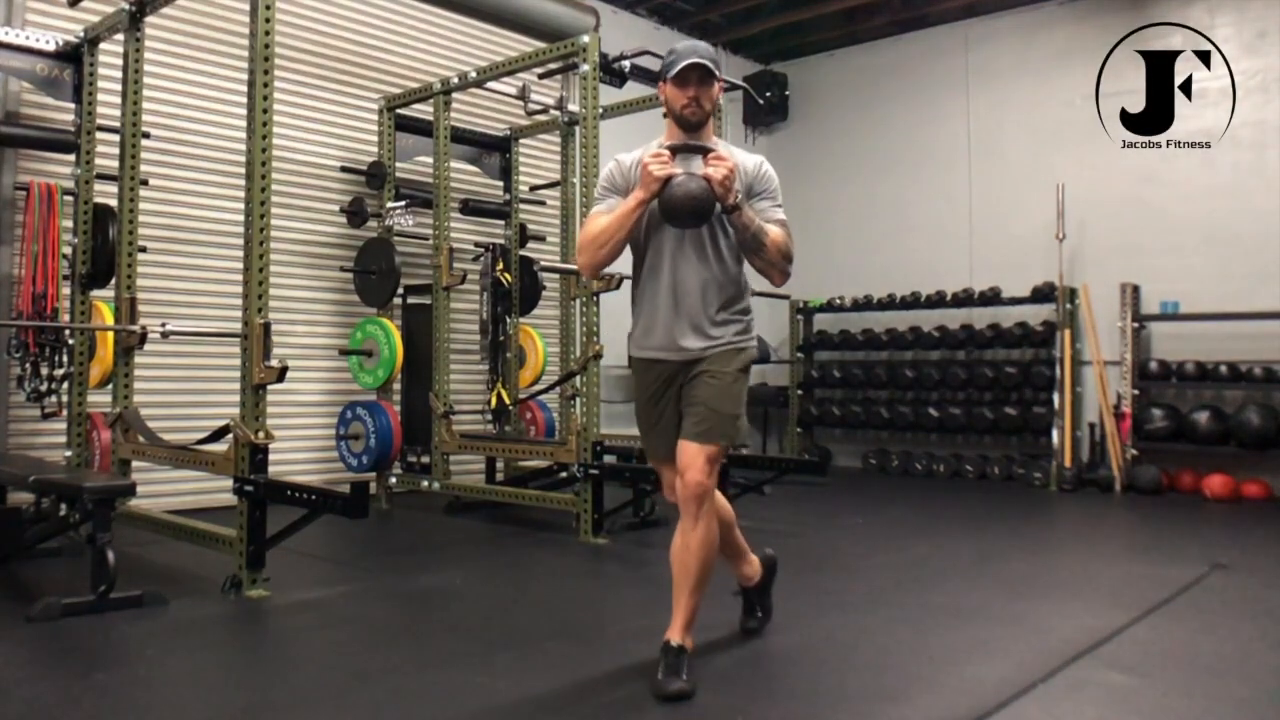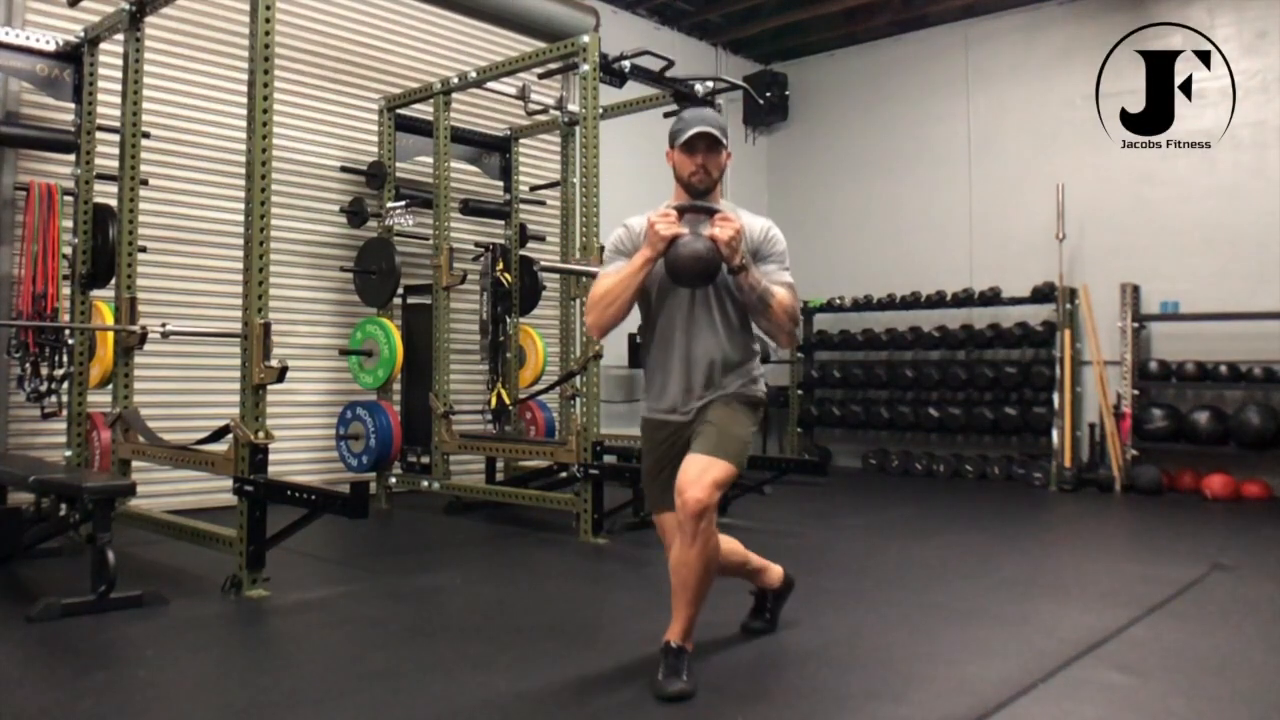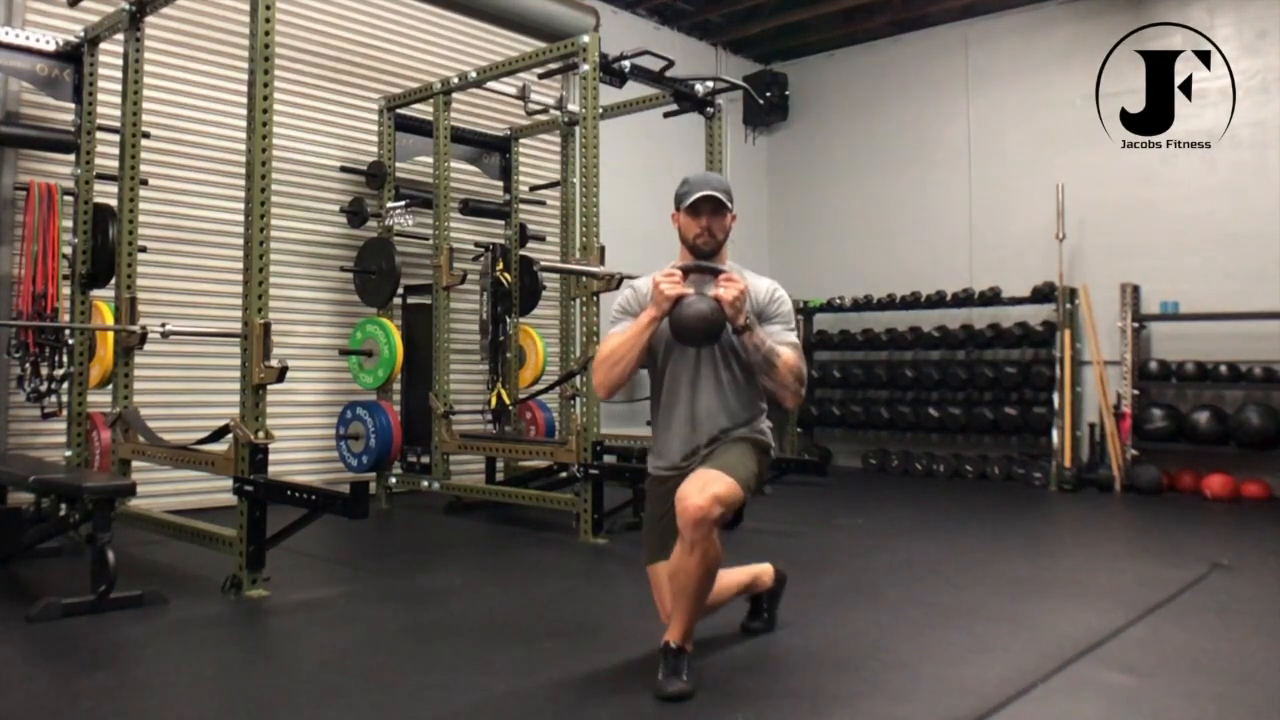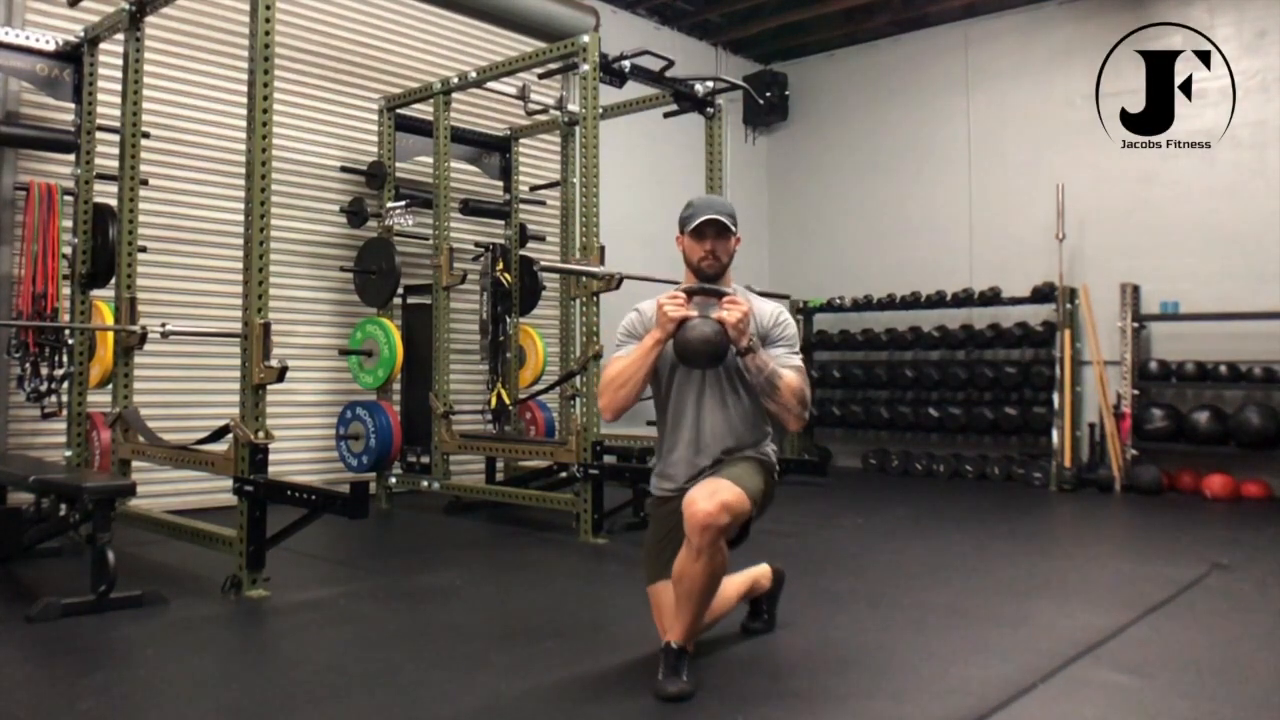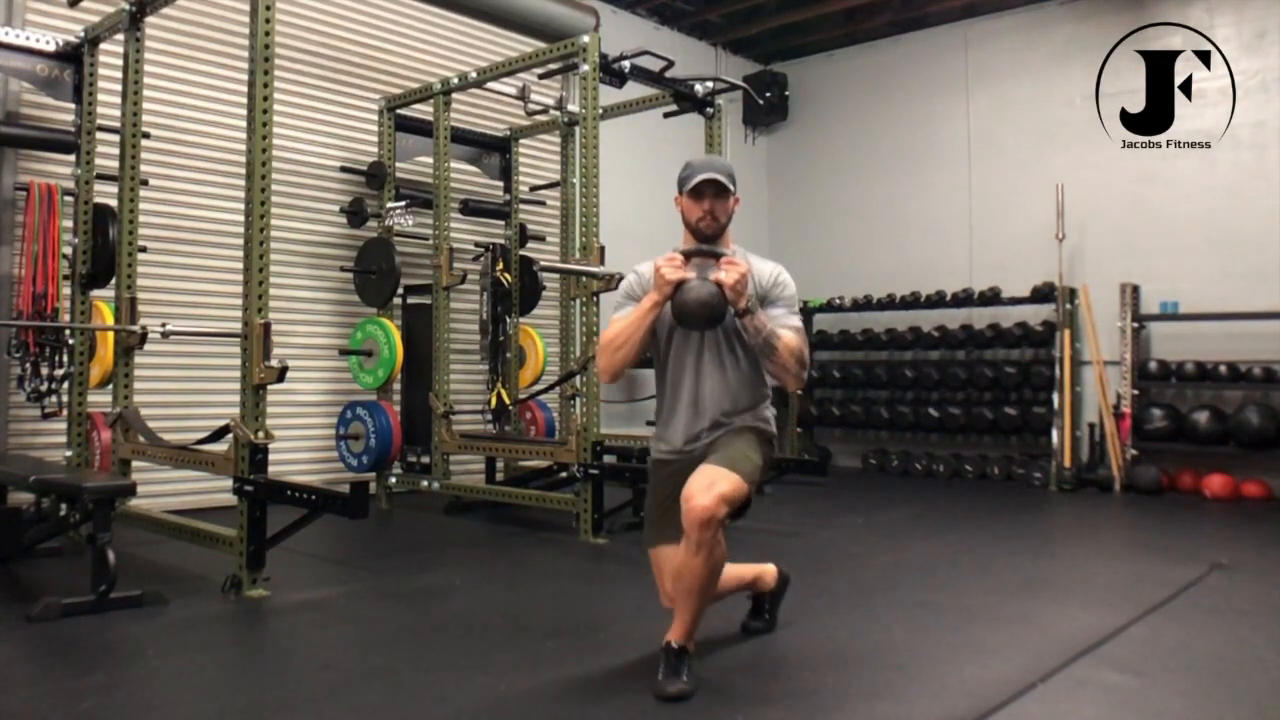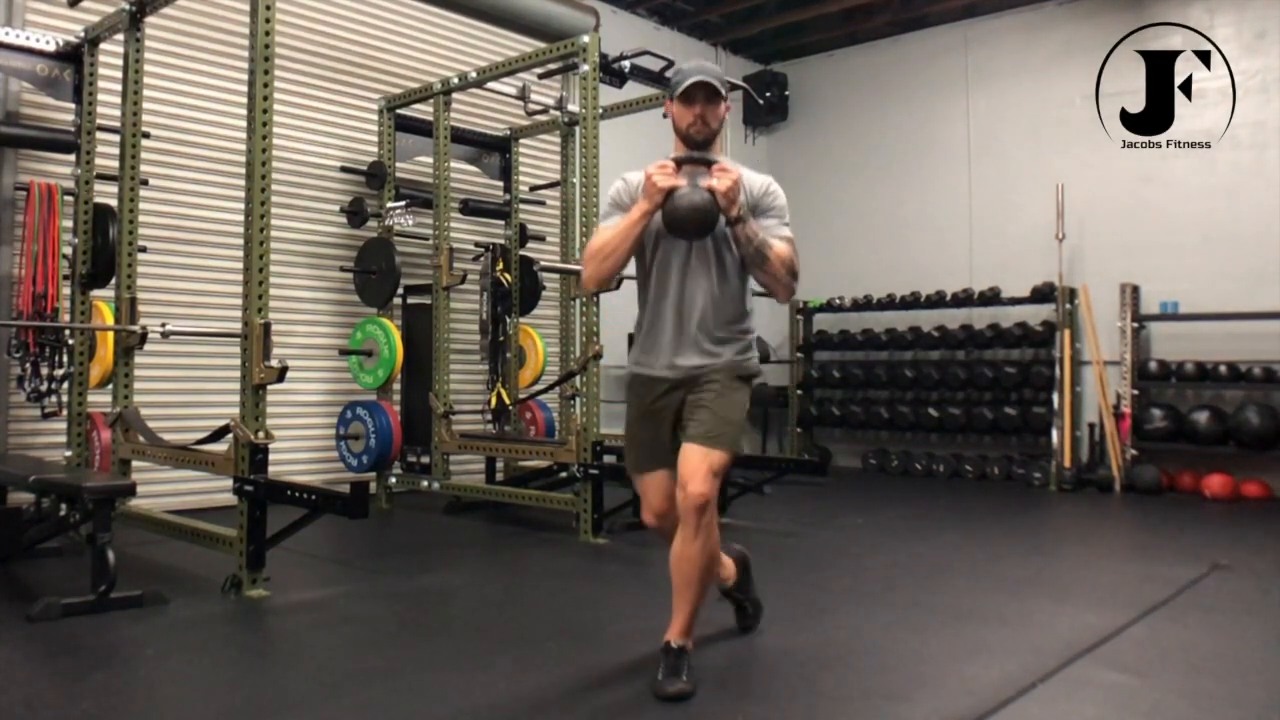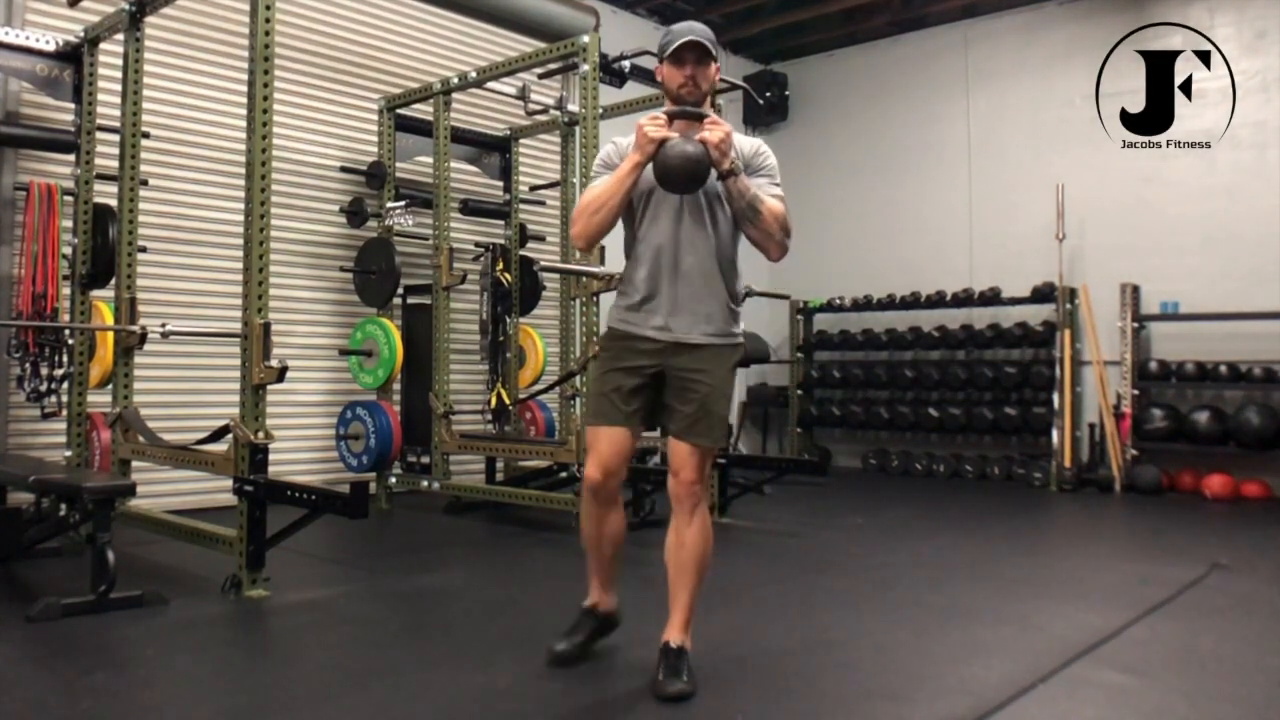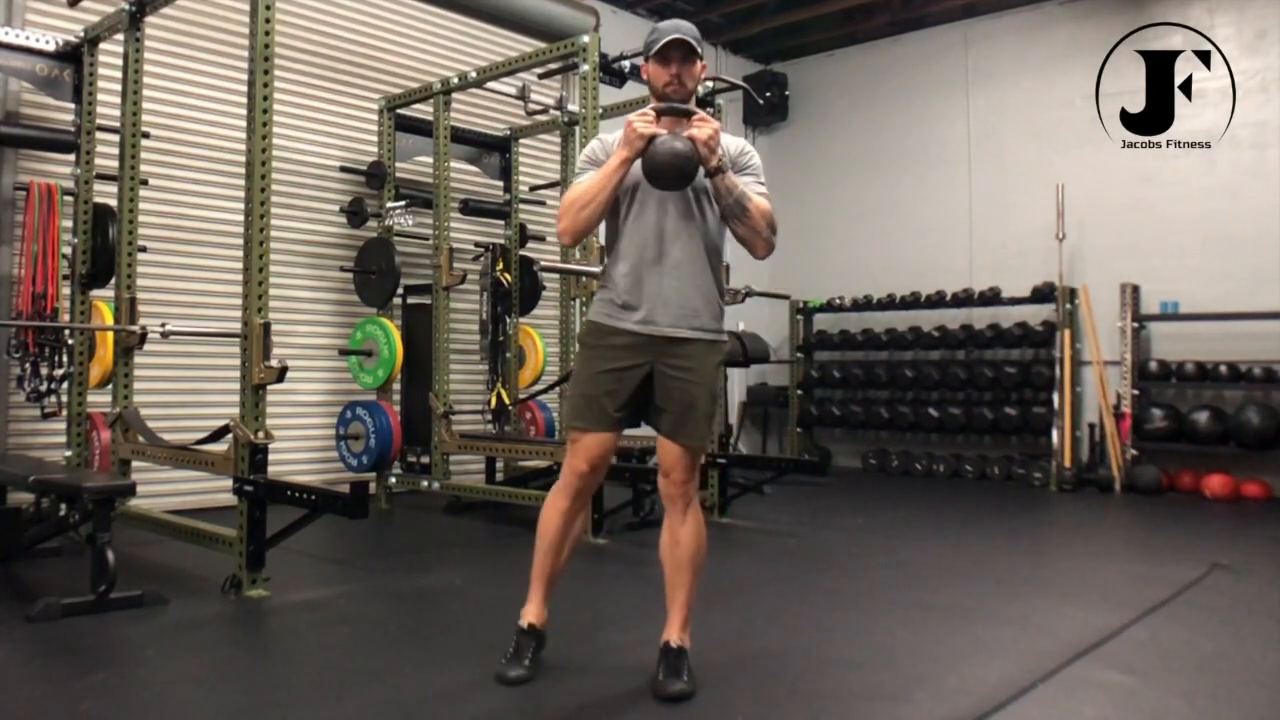
dt=0.3s
person 1, frame 1
left shoulder: (750, 169)
right shoulder: (626, 168)
left elbow: (780, 269)
right elbow: (588, 260)
left wrist: (732, 202)
right wrist: (642, 194)
left hip: (719, 347)
right hip: (653, 351)
left knee: (695, 485)
right knee: (681, 491)
left ankle: (677, 642)
right ankle: (753, 571)
person 1, frame 2
left shoulder: (759, 233)
right shoulder: (635, 233)
left elbow: (787, 333)
right elbow: (595, 323)
left wrist: (738, 262)
right wrist: (649, 253)
left hip: (729, 397)
right hip: (665, 407)
left knee: (694, 498)
right knee: (689, 548)
left ankle: (677, 645)
right ankle: (771, 577)
person 1, frame 3
left shoulder: (764, 294)
right shoulder: (641, 294)
left elbow: (792, 393)
right elbow: (604, 383)
left wrist: (742, 322)
right wrist: (655, 311)
left hip: (737, 442)
right hip: (670, 460)
left knee: (696, 508)
right knee: (682, 603)
left ankle: (676, 648)
right ankle: (763, 578)
person 1, frame 4
left shoulder: (770, 318)
right shoulder: (646, 317)
left elbow: (796, 416)
right elbow: (608, 406)
left wrist: (745, 344)
right wrist: (660, 335)
left hip: (744, 465)
right hip: (672, 483)
left knee: (704, 512)
right knee: (683, 612)
left ankle: (676, 650)
right ankle: (761, 579)
person 1, frame 5
left shoulder: (768, 278)
right shoulder: (644, 279)
left elbow: (795, 377)
right elbow: (607, 369)
left wrist: (744, 306)
right wrist: (657, 296)
left hip: (741, 432)
right hip: (673, 445)
left knee: (701, 508)
right knee: (680, 593)
left ankle: (677, 648)
right ankle: (766, 578)
person 1, frame 6
left shoulder: (758, 189)
right shoulder: (633, 186)
left elbow: (784, 286)
right elbow: (593, 277)
left wrist: (735, 213)
right wrist: (646, 207)
left hip: (721, 368)
right hip: (652, 370)
left knee: (695, 495)
right knee: (658, 512)
left ankle: (677, 643)
right ankle: (729, 570)
person 1, frame 7
left shoulder: (749, 151)
right shoulder: (625, 146)
left elbow: (777, 244)
right elbow: (582, 233)
left wrist: (727, 168)
right wrist: (639, 157)
left hip: (706, 341)
right hip: (631, 333)
left knee: (688, 489)
right knee: (600, 475)
left ankle: (676, 642)
right ankle: (600, 603)
person 1, frame 8
left shoulder: (735, 151)
right shoulder: (609, 144)
left elbow: (762, 242)
right elbow: (568, 230)
left wrist: (714, 165)
right wrist: (627, 154)
left hip: (692, 338)
right hip: (615, 330)
left knee: (679, 486)
right knee: (580, 472)
left ankle: (675, 642)
right ankle: (532, 622)
